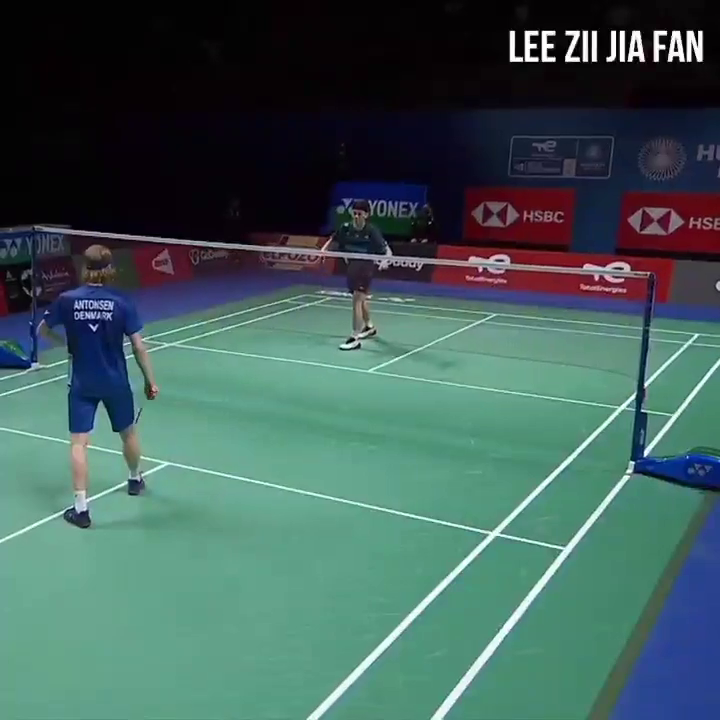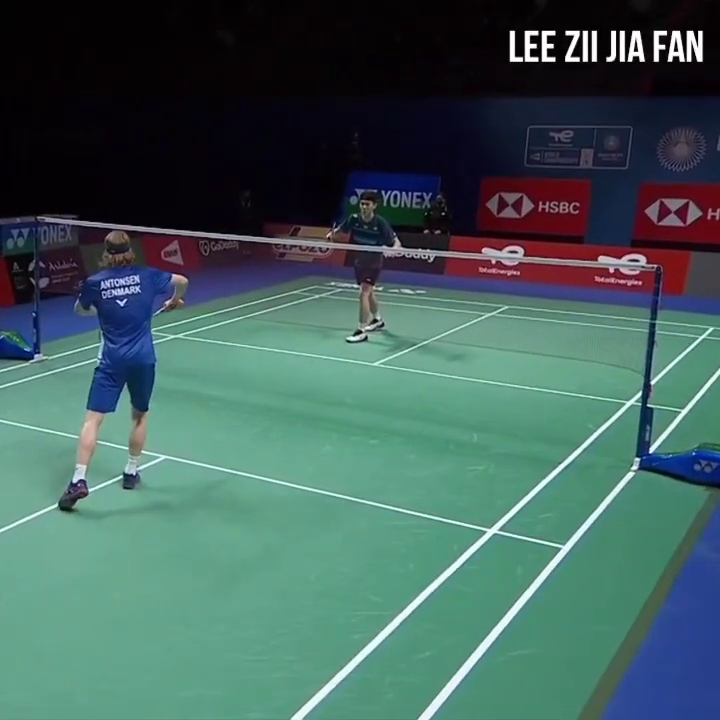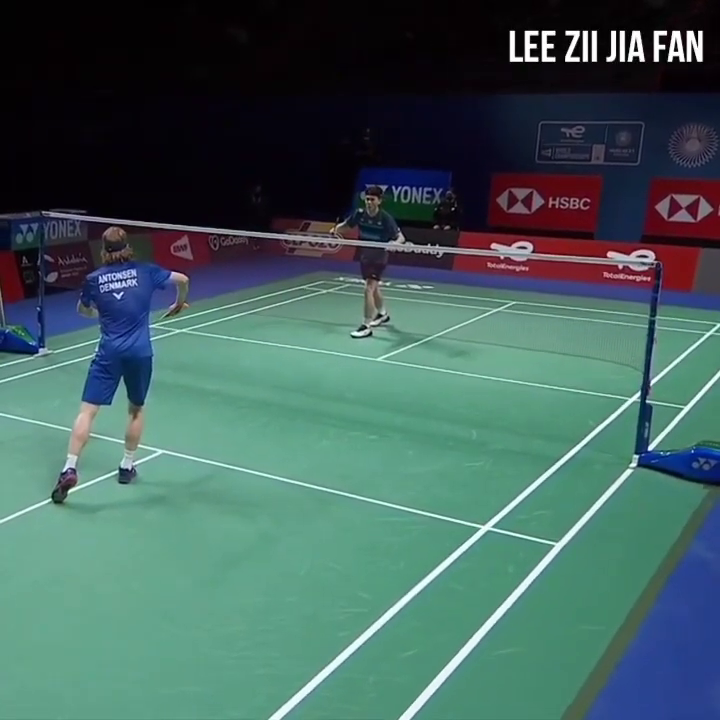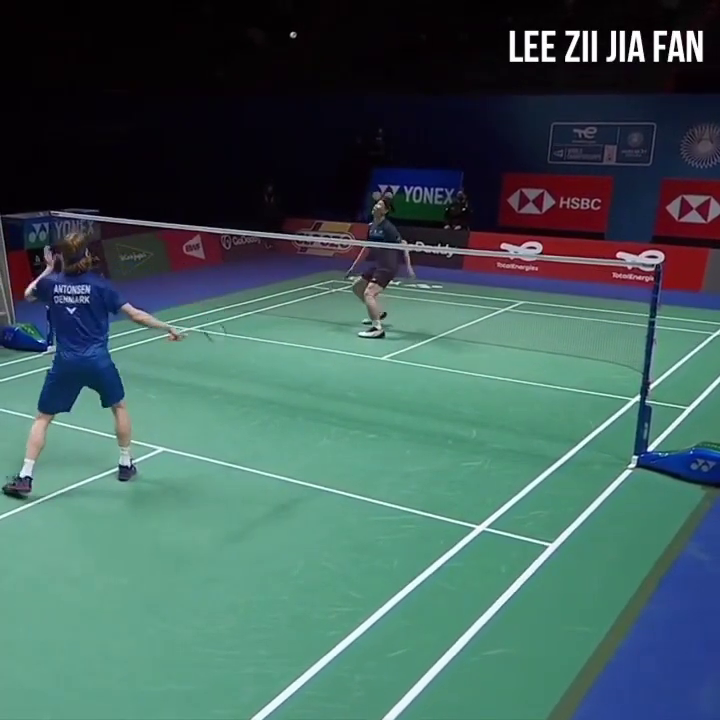
dt=1s
person 1, frame 1
left shoulder: (66, 300)
right shoulder: (120, 303)
left elbow: (43, 330)
right elbow: (139, 346)
right wrist: (150, 380)
left hip: (82, 383)
right hip: (115, 381)
left knee: (78, 443)
right knee: (128, 431)
left ankle: (81, 508)
right ankle: (135, 479)
person 1, frame 2
left shoulder: (94, 282)
right shoulder: (146, 276)
left elbow: (80, 310)
right elbow: (182, 281)
right wrist: (175, 301)
left hip: (112, 360)
right hip: (142, 359)
left knee: (93, 419)
right knee: (140, 415)
left ankle: (79, 480)
right ankle: (131, 472)
person 1, frame 3
left shoulder: (94, 279)
right shoulder: (144, 271)
left elbow: (83, 310)
right elbow: (183, 279)
right wrist: (179, 303)
left hip: (109, 352)
right hip: (139, 352)
left knee: (87, 410)
right knee: (136, 409)
left ankle: (69, 469)
right ankle: (126, 466)
person 1, frame 4
left shoulder: (50, 282)
right shoulder: (100, 286)
left elbow: (27, 294)
right elbow: (134, 315)
left wrist: (48, 271)
right wrist: (168, 329)
left hip: (64, 363)
right hip: (97, 361)
left knee: (42, 419)
right knee: (120, 408)
left ankle: (24, 477)
right ankle: (125, 464)
